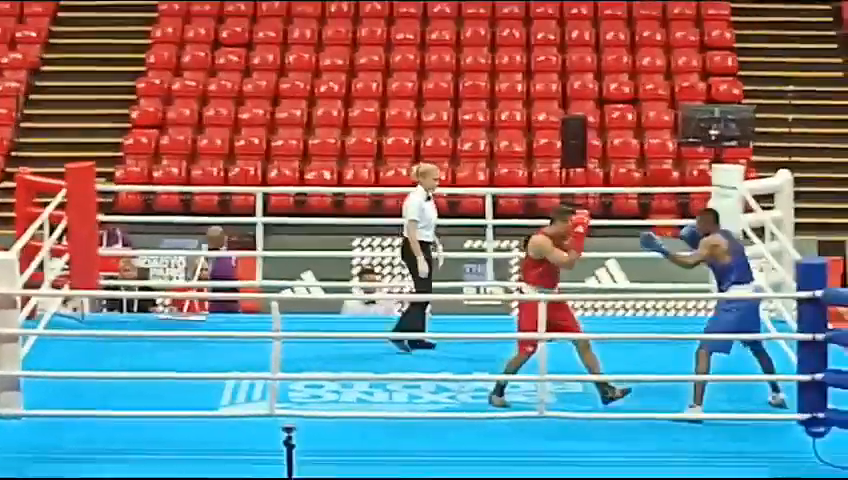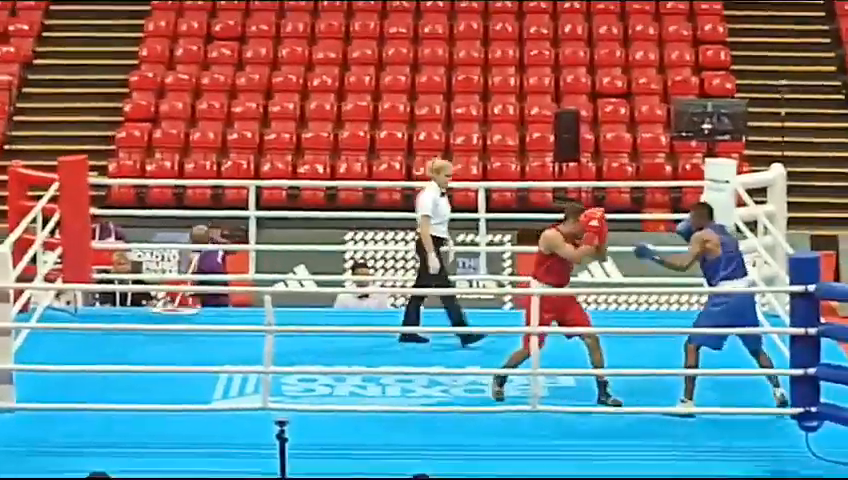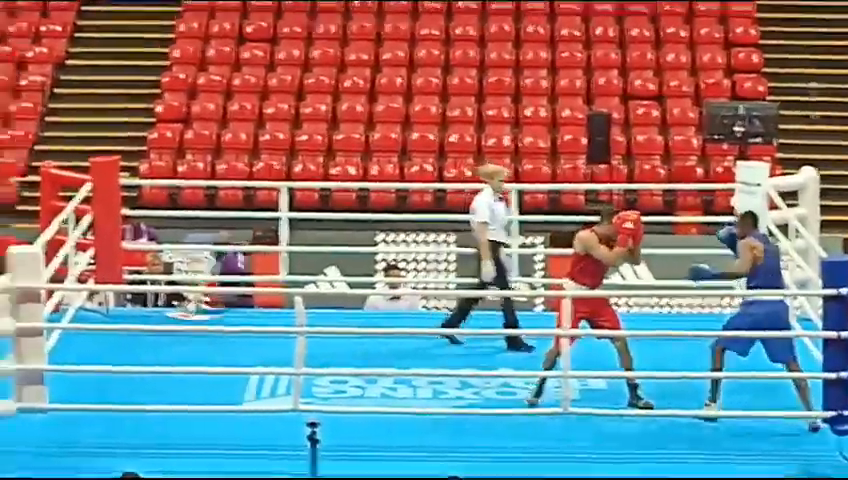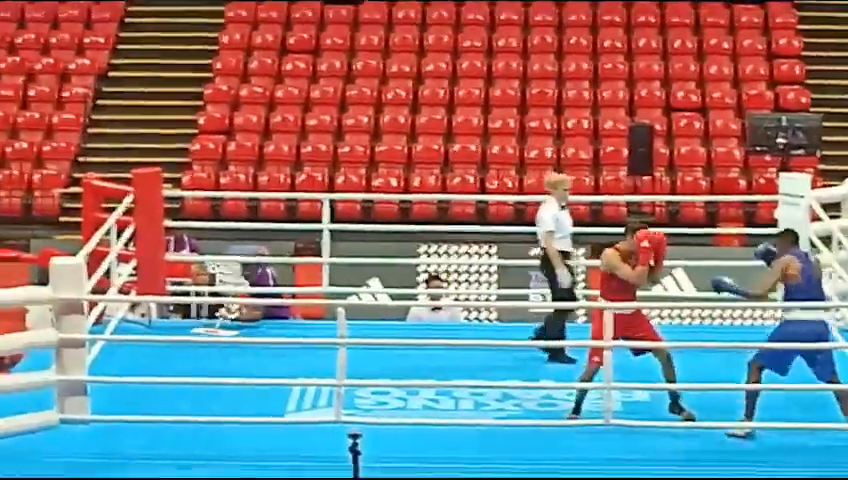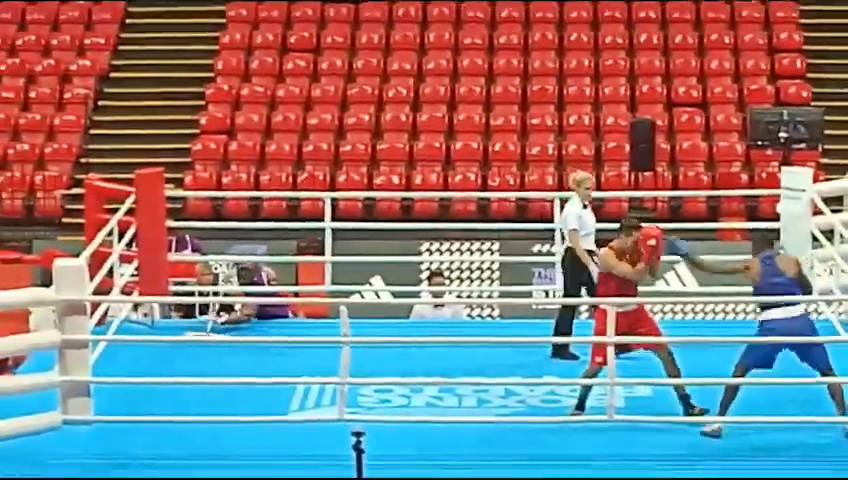
dt=0.2s
person 1, frame 1
left shoulder: (710, 241)
right shoulder: (730, 239)
left elbow: (690, 262)
left wrist: (661, 248)
right wrist: (695, 243)
left hip: (734, 302)
right hip: (749, 297)
left knee: (704, 351)
right knee: (756, 347)
left ankle: (697, 407)
right ankle: (777, 394)
person 1, frame 2
left shoulder: (701, 236)
right shoulder: (727, 234)
left elbow: (683, 265)
left wrist: (652, 255)
left hip: (724, 297)
right hip: (744, 294)
left knee: (692, 346)
right knee: (755, 348)
left ankle: (687, 402)
right ankle: (777, 389)
person 1, frame 3
left shoulder: (745, 243)
right shoulder: (772, 245)
left elbow: (742, 270)
left wrist: (709, 273)
right wrist: (733, 245)
left hip: (755, 306)
right hip: (778, 307)
left knee: (719, 348)
right knee: (791, 362)
left ankle: (712, 405)
right ankle: (812, 414)
person 1, frame 4
left shoulder: (782, 262)
right shoulder: (814, 262)
left elbow: (761, 293)
left wrist: (731, 287)
left hip: (794, 325)
right hip: (818, 326)
left knee: (755, 366)
left ankle: (747, 424)
person 1, frame 5
left shoulder: (751, 265)
right shoulder: (792, 261)
right elbow: (808, 290)
left hip: (772, 323)
right hip: (800, 321)
left knee: (740, 370)
right knee: (827, 371)
left ankle: (718, 422)
person 2, frame 1
left shoulder: (557, 238)
right shoulder: (540, 241)
left elbow: (570, 255)
right elbow: (568, 263)
left wrist: (579, 232)
right wrist: (578, 233)
right hip: (533, 300)
left knee: (581, 342)
right knee: (526, 351)
left ankle: (605, 390)
right ankle: (497, 392)
person 2, frame 2
left shoulder: (576, 237)
right shoulder: (551, 236)
left elbow: (601, 256)
right elbow: (579, 258)
left wrist: (601, 232)
right wrist: (592, 230)
left hip: (563, 295)
right hip: (540, 296)
left knee: (592, 339)
right knee: (531, 347)
left ankle: (603, 392)
right ankle: (499, 380)
person 2, frame 3
left shoulder: (611, 239)
right shoulder: (586, 237)
left elbow: (635, 260)
right elbow: (613, 261)
left wrist: (635, 236)
right wrist: (625, 233)
left hip: (595, 296)
right hip: (574, 296)
left knee: (621, 342)
right knee: (560, 346)
left ankle: (633, 395)
right ankle: (538, 391)
person 2, frame 4
left shoulder: (636, 254)
right shoulder: (610, 255)
left elbow: (653, 278)
right elbow: (637, 280)
left wrist: (658, 254)
right wrist: (645, 252)
left hip: (631, 312)
right hip: (608, 314)
left knee: (664, 354)
right knee: (594, 364)
left ankle: (675, 403)
right ankle: (577, 408)
person 2, frame 5
left shoulder: (635, 250)
right shoulder: (607, 254)
left elbow: (654, 273)
right elbow: (638, 277)
left wrist: (655, 249)
right wrist: (648, 250)
left hip: (633, 310)
right hip: (610, 313)
left knee: (665, 353)
right knee: (596, 365)
left ankle: (687, 403)
right ankle: (580, 405)
person 3, frame 1
left shoulder: (428, 197)
right shoulder: (415, 199)
right elbow: (411, 232)
left wrist: (434, 248)
right wrist: (420, 259)
left hip: (424, 248)
right hip: (413, 249)
left knee: (425, 294)
right knee: (423, 296)
left ankle: (415, 338)
right ankle: (400, 334)
person 3, frame 2
left shoulder: (441, 193)
right shoulder: (429, 195)
right elbow: (424, 228)
left wrist: (447, 244)
right wrist: (431, 255)
left hip: (434, 244)
right hip: (428, 245)
left knee: (422, 288)
right knee: (445, 289)
left ankle: (408, 332)
right ankle: (464, 334)
person 3, frame 3
left shoulder: (497, 198)
right shoulder: (484, 201)
right elbow: (481, 234)
left wrist: (501, 251)
right wrist: (487, 261)
left hip: (493, 249)
right hip: (487, 250)
left knee: (478, 292)
right knee: (505, 292)
left ankle: (449, 327)
right ankle: (513, 340)
person 3, frame 4
left shoulder: (561, 207)
right shoulder: (549, 210)
right elbow: (549, 243)
left wrist: (570, 261)
right wrist: (560, 270)
left hip: (561, 258)
right hip: (552, 260)
left knee: (568, 302)
right knee: (563, 303)
left ankle: (543, 335)
right ankle: (556, 352)
person 3, frame 5
left shoulder: (586, 205)
right shoulder: (573, 209)
right elbow: (575, 241)
left wrist: (596, 256)
right wrist: (591, 265)
left hip: (587, 256)
right hip: (575, 258)
right knee: (571, 302)
right ankle: (559, 348)
